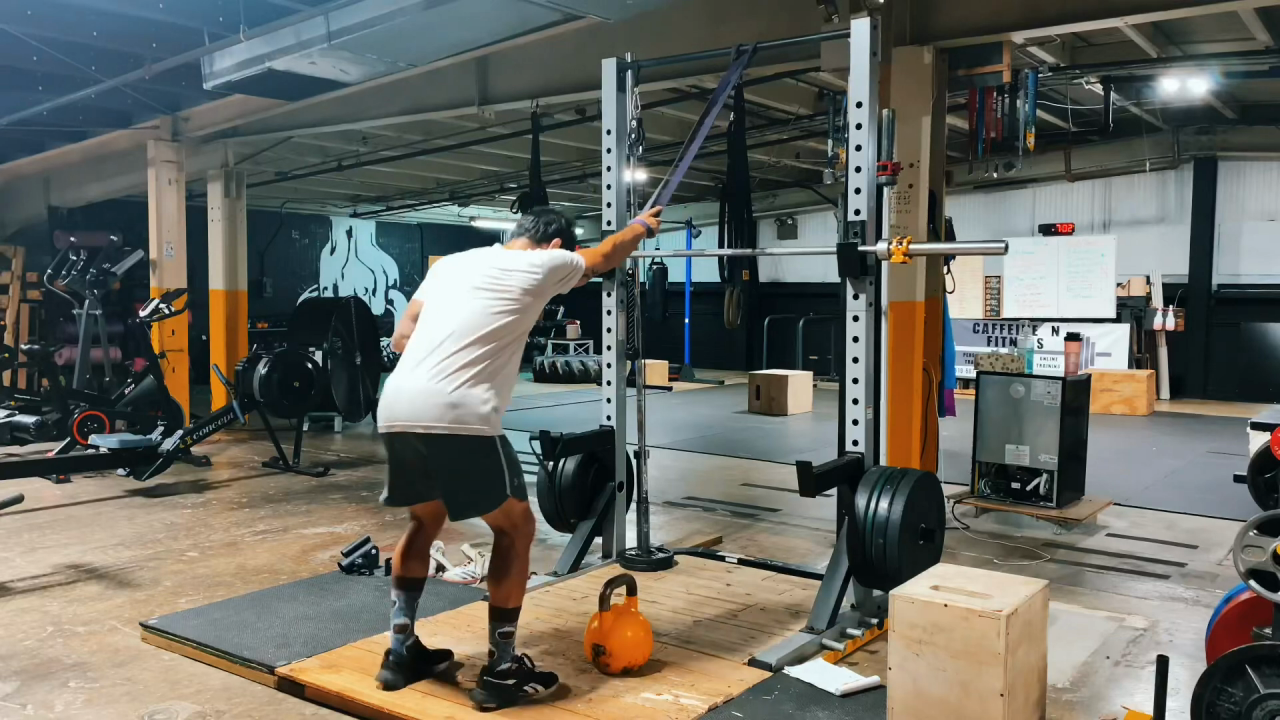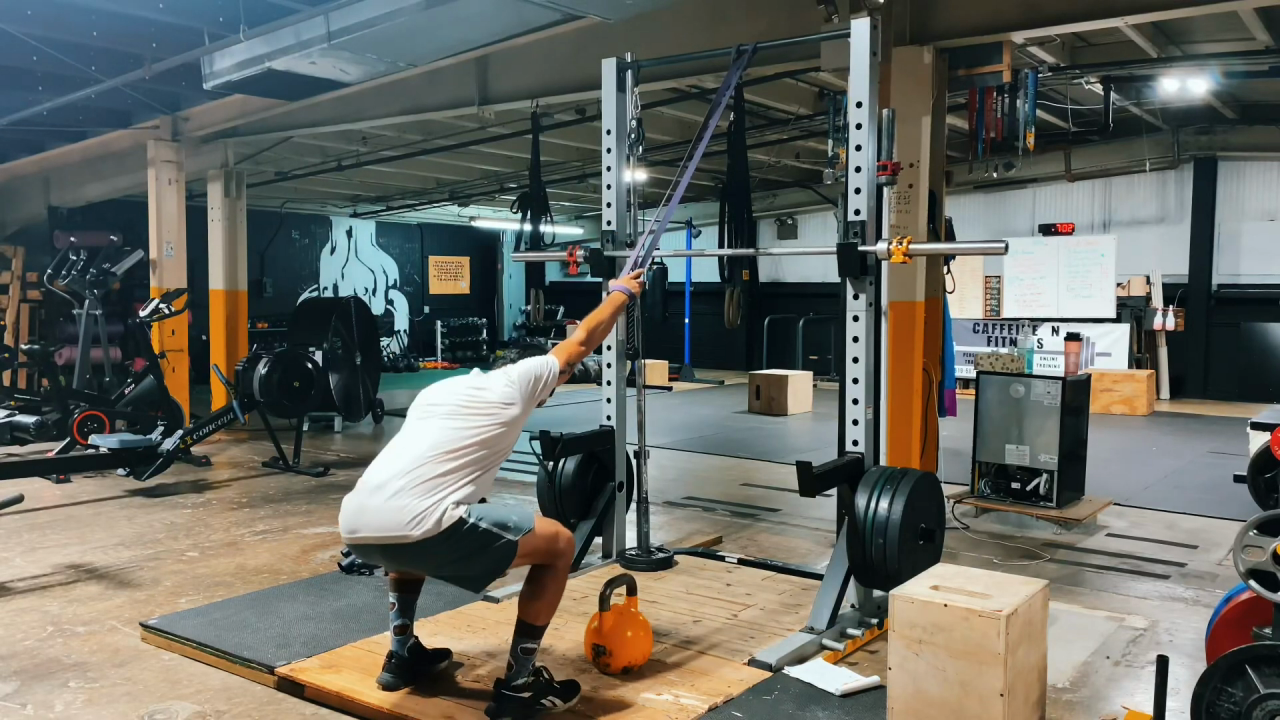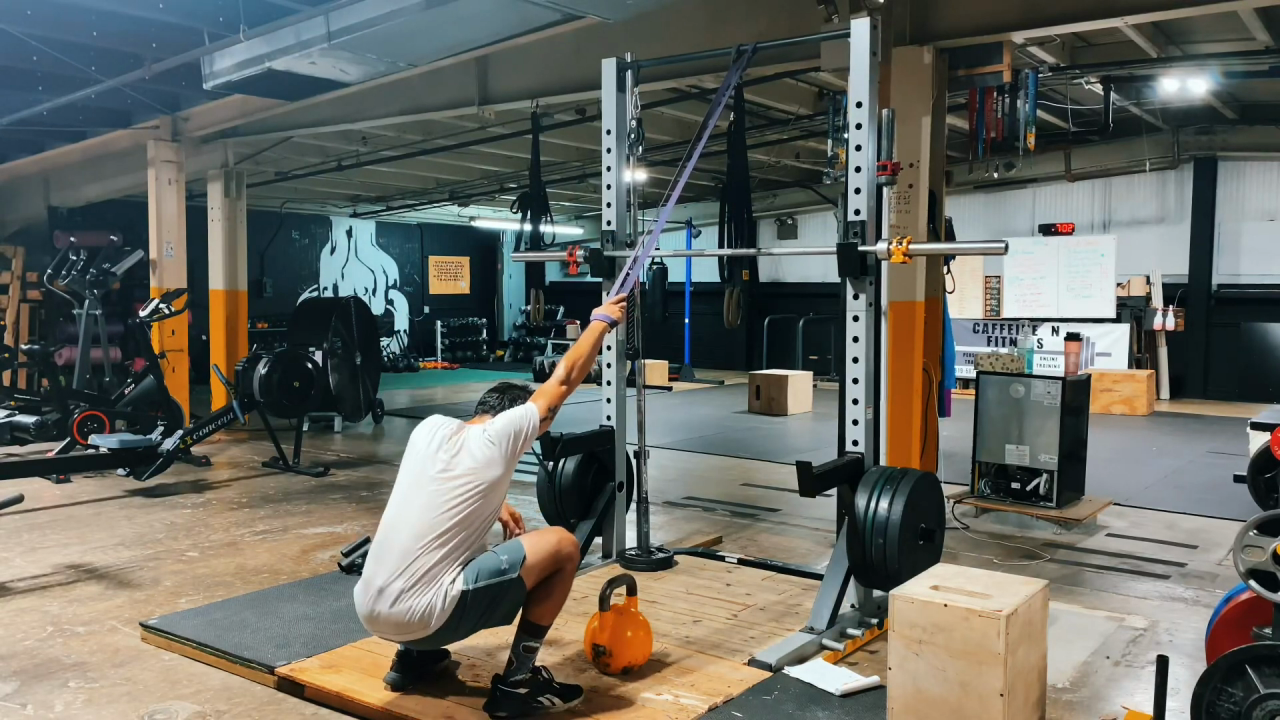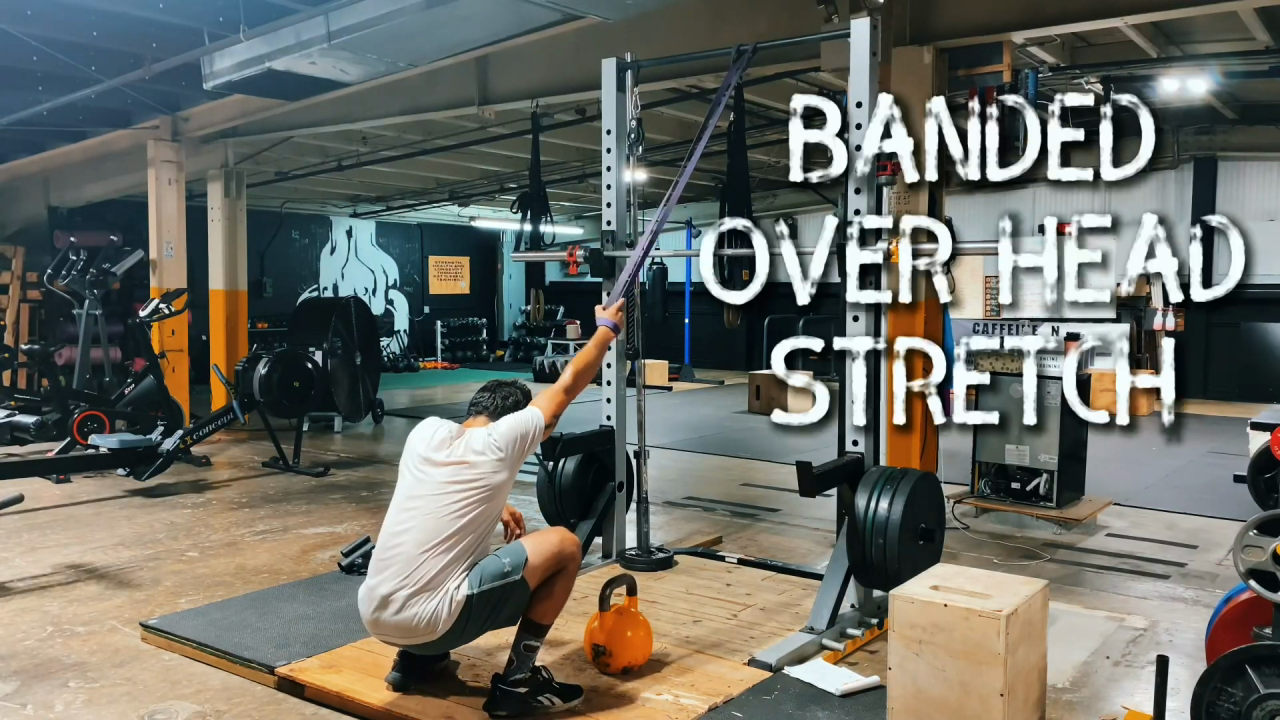
dt=1s
person 1, frame 1
left shoulder: (450, 263)
right shoulder: (539, 266)
left elbow: (403, 338)
right elbow: (604, 256)
right wrist: (642, 225)
left hip: (394, 407)
right hip: (456, 413)
left knee: (425, 520)
right knee: (516, 528)
left ankle: (401, 652)
right ankle: (501, 671)
person 1, frame 2
left shoulder: (440, 388)
right shoulder: (517, 382)
right elbow: (582, 340)
left wrist: (491, 502)
right wrist: (622, 292)
left hip: (355, 528)
right hip: (415, 527)
right knee: (558, 544)
left ankle: (403, 655)
person 1, frame 3
left shoulder: (430, 428)
right shoulder: (498, 437)
right elbow: (562, 380)
right wrist: (602, 320)
left hip: (370, 611)
right hip: (422, 617)
right knee: (563, 546)
left ankle: (411, 657)
right ankle: (516, 684)
person 1, frame 4
left shoulder: (427, 431)
right shoulder: (500, 441)
right elbow: (568, 385)
right wrist: (607, 328)
left hip: (373, 615)
right hip: (428, 621)
right knee: (565, 544)
left ankle: (413, 659)
right ankle: (516, 683)
